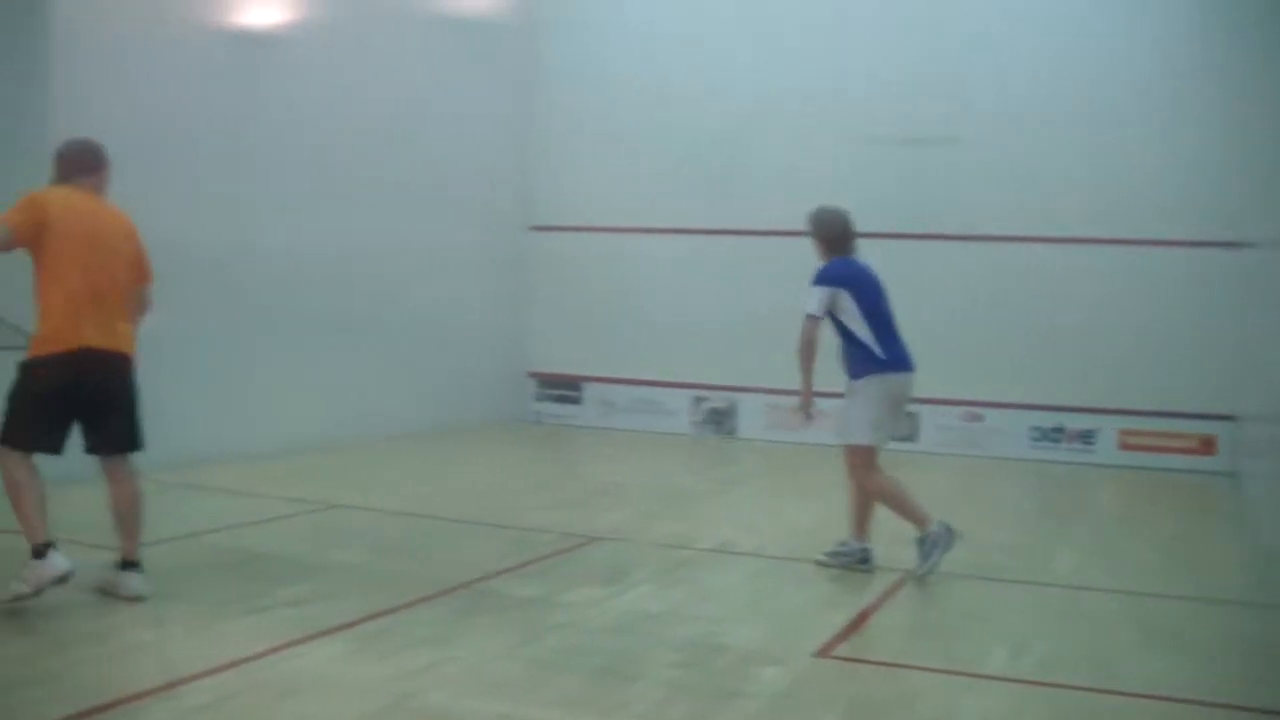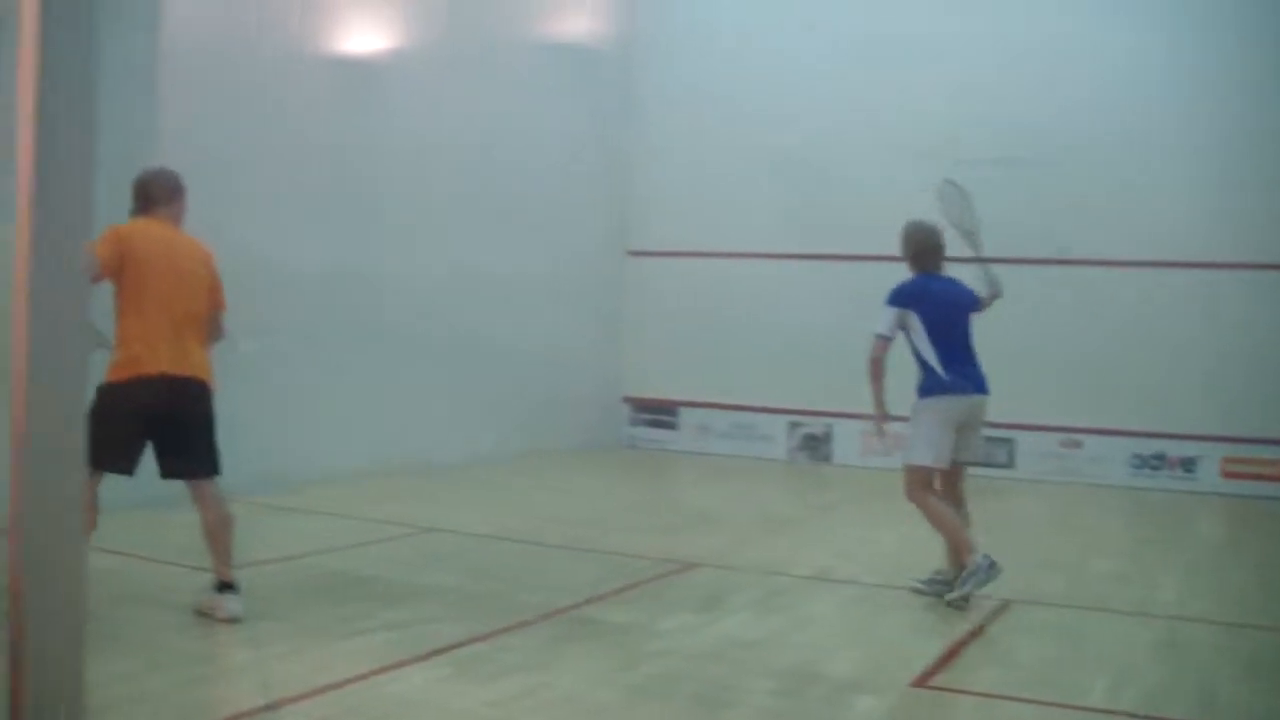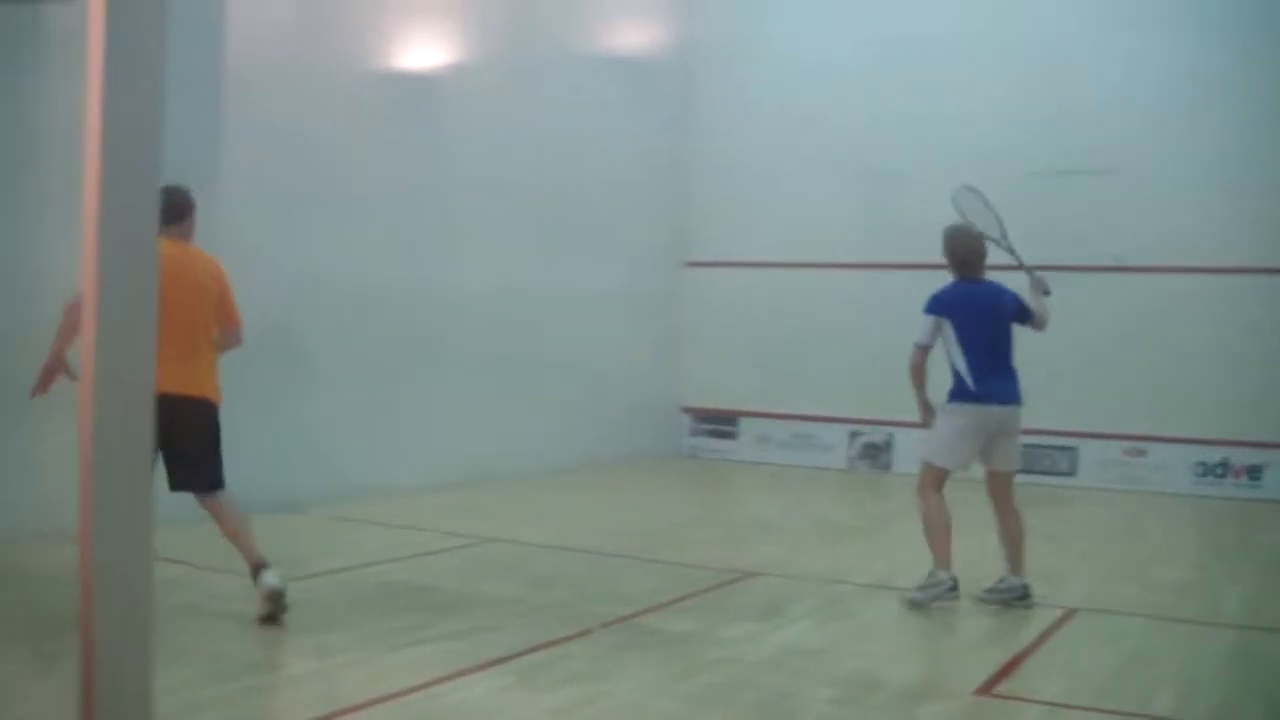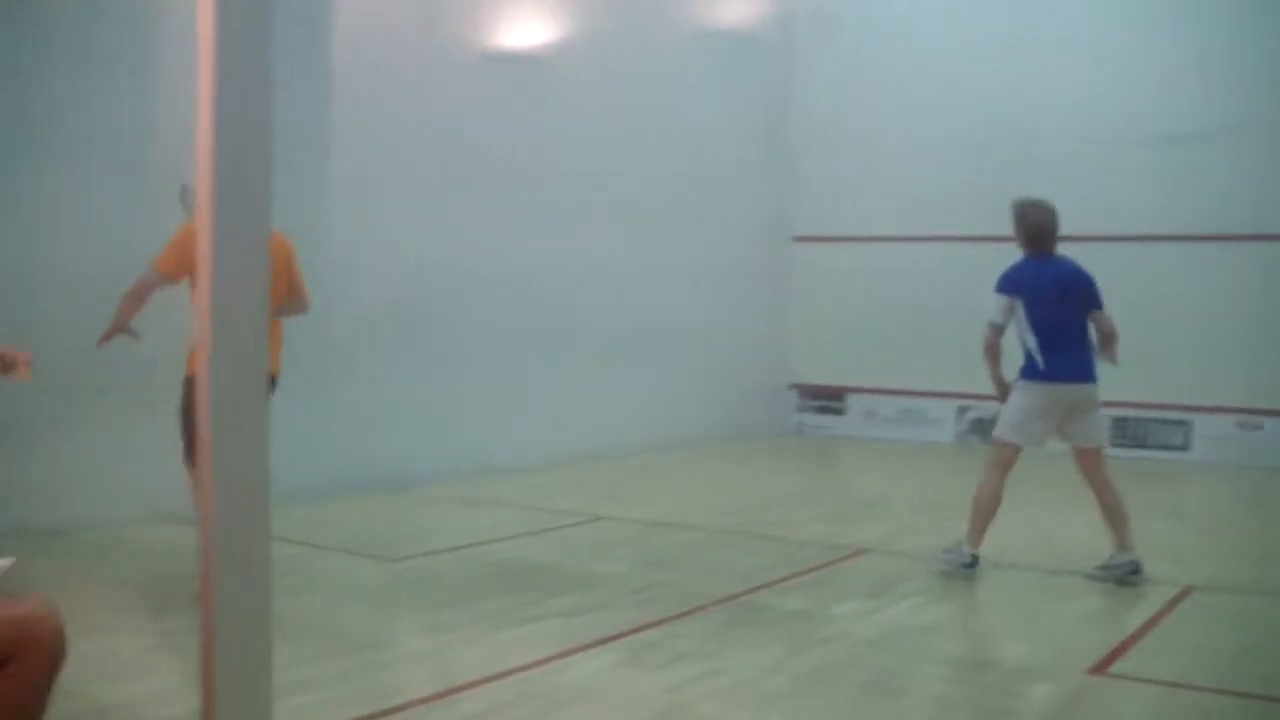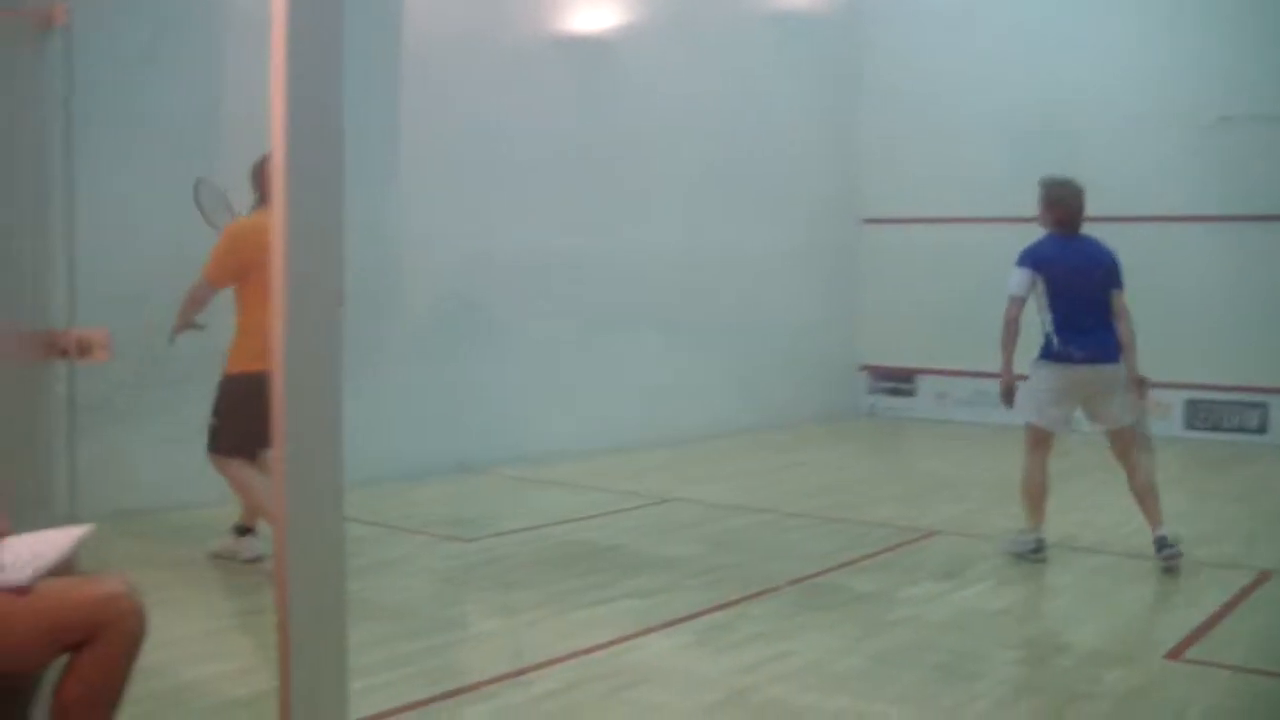
dt=0.2s
person 1, frame 1
left shoulder: (43, 204)
right shoulder: (123, 223)
right elbow: (142, 300)
left hip: (59, 351)
right hip: (116, 355)
right knee: (118, 463)
left ankle: (45, 554)
right ankle: (130, 568)
person 1, frame 2
left shoulder: (123, 236)
right shoulder: (200, 254)
right elbow: (214, 329)
left hip: (133, 378)
right hip: (191, 382)
left knee: (87, 475)
right knee: (204, 486)
right ankle: (225, 591)
person 1, frame 3
right shoulder: (211, 268)
left elbow: (78, 307)
right elbow: (233, 335)
left wrist: (55, 359)
right hip: (200, 396)
right knee: (213, 494)
right ankle: (263, 574)
person 1, frame 4
left shoulder: (197, 234)
right shoulder: (278, 243)
left elbow: (147, 283)
right elbow: (299, 302)
left wrist: (119, 319)
right hip: (264, 369)
person 1, frame 5
left shoulder: (243, 232)
left elbow: (203, 290)
left wrist: (182, 321)
left hip: (254, 366)
left knee: (228, 457)
right knee: (255, 452)
right ankle: (246, 534)
person 2, frame 1
left shoulder: (828, 275)
right shoulder: (862, 272)
left elbow: (809, 335)
left wrist: (807, 386)
left hip: (873, 376)
right hip: (900, 372)
left knee: (861, 469)
right knee: (862, 464)
left ankle: (931, 529)
right ankle: (857, 546)
person 2, frame 2
left shoulder: (904, 294)
right shoulder: (958, 290)
left elbow: (877, 354)
right elbow: (986, 302)
left wrist: (878, 404)
right wrist: (991, 285)
left hip: (939, 397)
right hip: (974, 395)
left knee: (919, 490)
right knee: (949, 487)
left ankle: (976, 560)
right ankle: (958, 571)
person 2, frame 3
left shoulder: (942, 301)
right shoulder: (1005, 296)
left elbow: (917, 362)
right elbow: (1041, 320)
left wrist: (923, 403)
right wrist: (1038, 294)
left hip: (969, 405)
right hip: (1008, 405)
left knee: (929, 488)
right knee: (1002, 496)
left ankle: (943, 576)
right ankle: (1015, 582)
person 2, frame 4
left shoulder: (1013, 279)
right shoulder: (1078, 275)
left elbow: (991, 340)
right elbow: (1107, 331)
left wrist: (998, 382)
right wrist: (1107, 350)
left hip: (1037, 384)
right hip: (1081, 385)
left knee: (996, 468)
right knee: (1097, 474)
left ankle: (967, 551)
right ankle: (1125, 558)
person 2, frame 5
left shoulder: (1034, 255)
right shoulder: (1104, 254)
left elbow: (1012, 316)
right elbow: (1121, 314)
left wrist: (1006, 370)
right wrist: (1132, 368)
left hip: (1057, 364)
right hip: (1106, 365)
left knee: (1036, 451)
right knee: (1130, 453)
left ankle: (1033, 536)
right ankle: (1161, 535)
